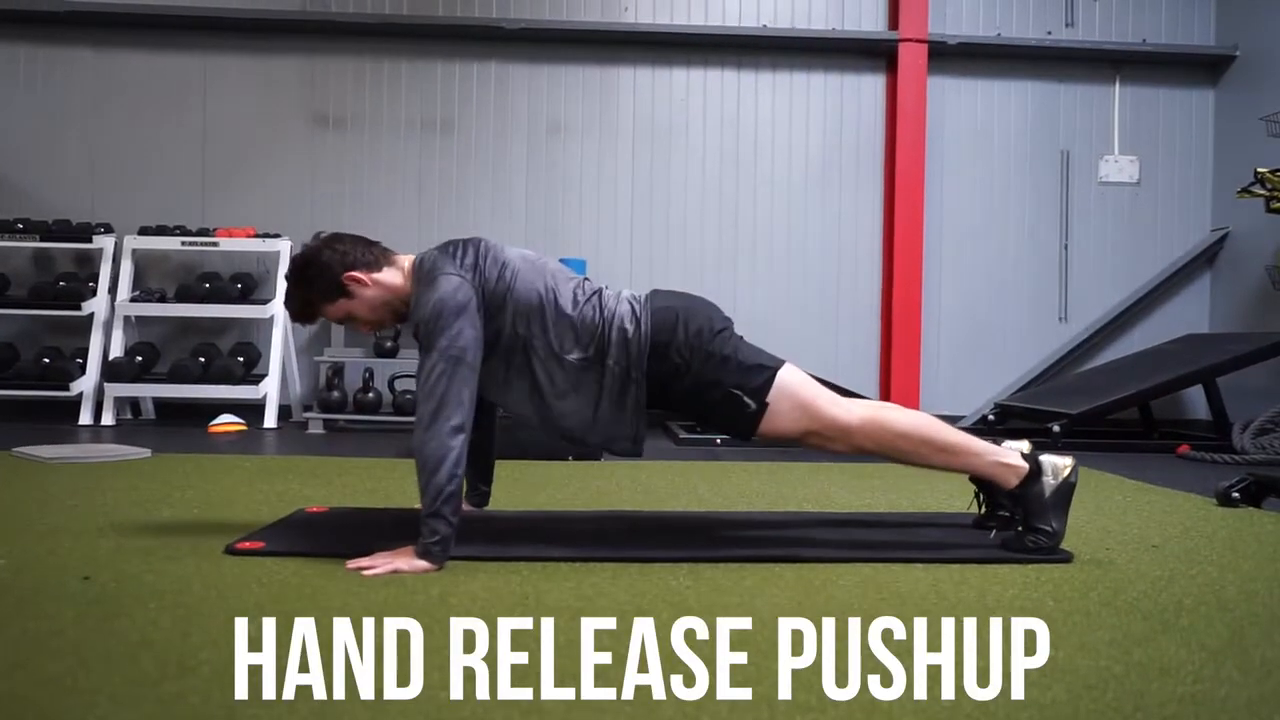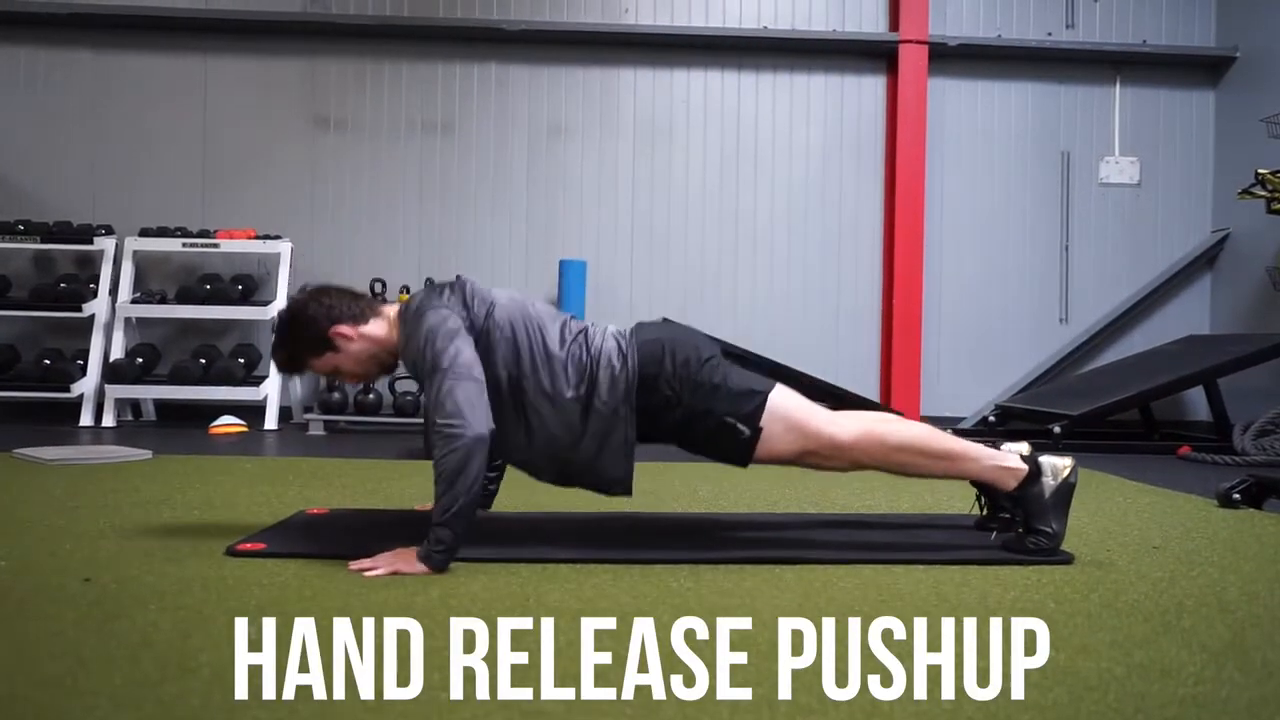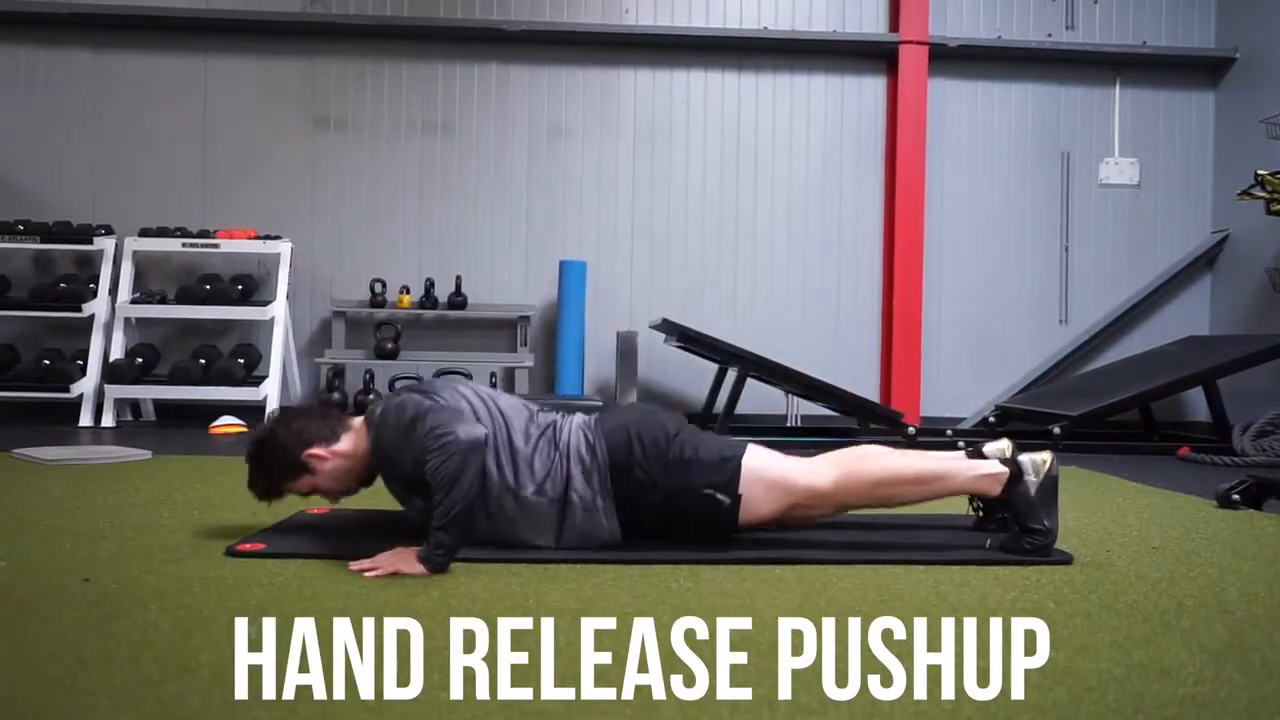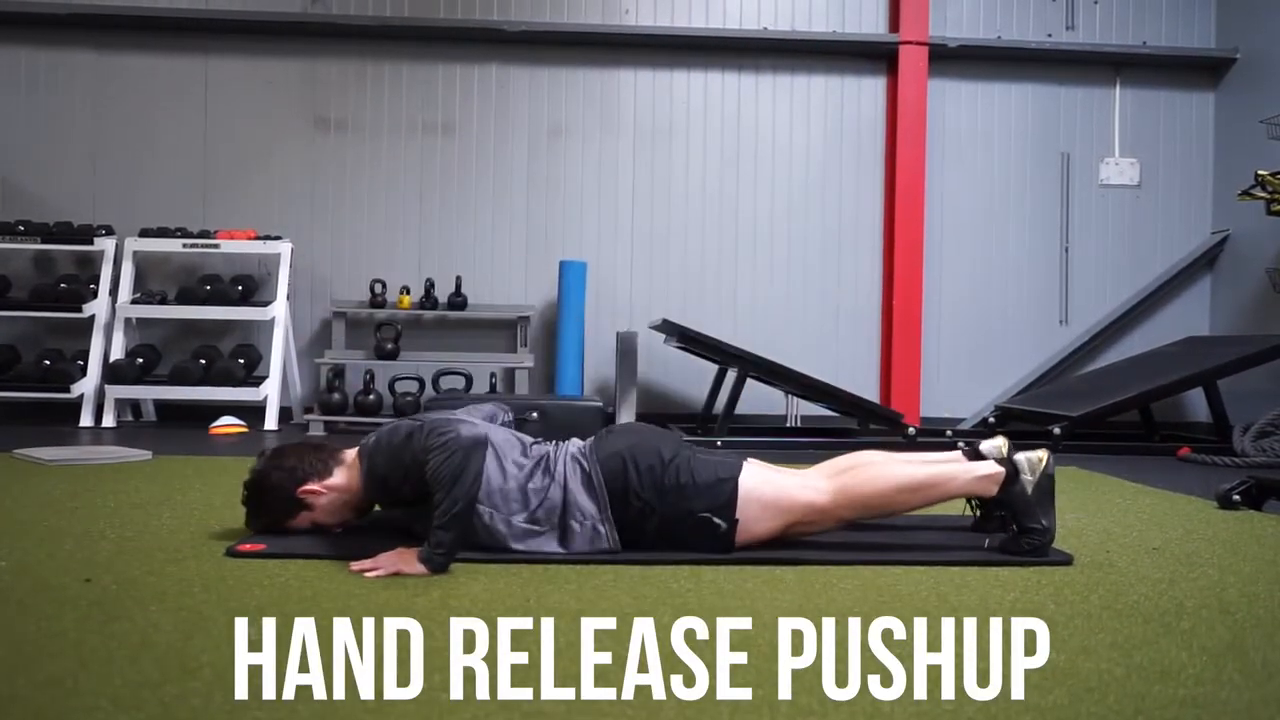
dt=0.3s
person 1, frame 1
left shoulder: (440, 289)
right shoulder: (447, 281)
left elbow: (443, 416)
right elbow: (479, 395)
left wrist: (431, 543)
right wrist: (472, 496)
left hip: (665, 347)
right hip: (656, 344)
left knee: (840, 424)
right knee: (832, 427)
left ankle: (1028, 475)
right ankle: (1002, 459)
person 1, frame 2
left shoulder: (428, 326)
right shoulder: (435, 317)
left elbow: (466, 429)
right elbow: (493, 413)
left wrist: (435, 550)
right wrist: (471, 507)
left hip: (652, 383)
right hip: (645, 372)
left knee: (830, 441)
right knee: (829, 445)
left ankle: (1021, 475)
right ankle: (1001, 461)
person 1, frame 3
left shoulder: (392, 425)
right shoulder: (413, 410)
left elbow: (465, 441)
left wrist: (432, 553)
right wrist: (445, 516)
left hip: (625, 468)
right hip: (617, 450)
left knee: (814, 488)
right knee: (808, 483)
left ankle: (1005, 475)
right ankle: (982, 457)
person 1, frame 4
left shoulder: (384, 454)
right shoulder: (404, 447)
left elbow: (465, 442)
right elbow: (493, 412)
left wrist: (433, 552)
right wrist: (442, 526)
left hip: (625, 491)
right hip: (616, 465)
left knee: (815, 501)
right knee: (813, 489)
left ankle: (1000, 475)
right ankle: (979, 458)
